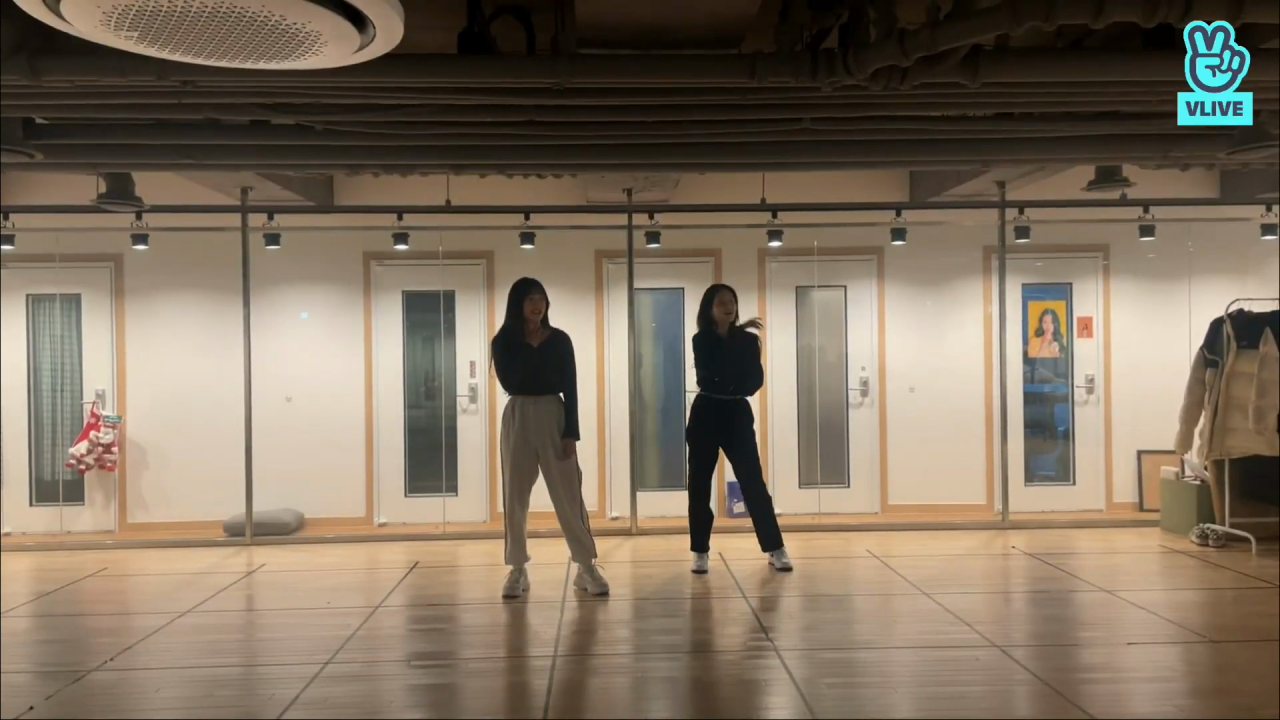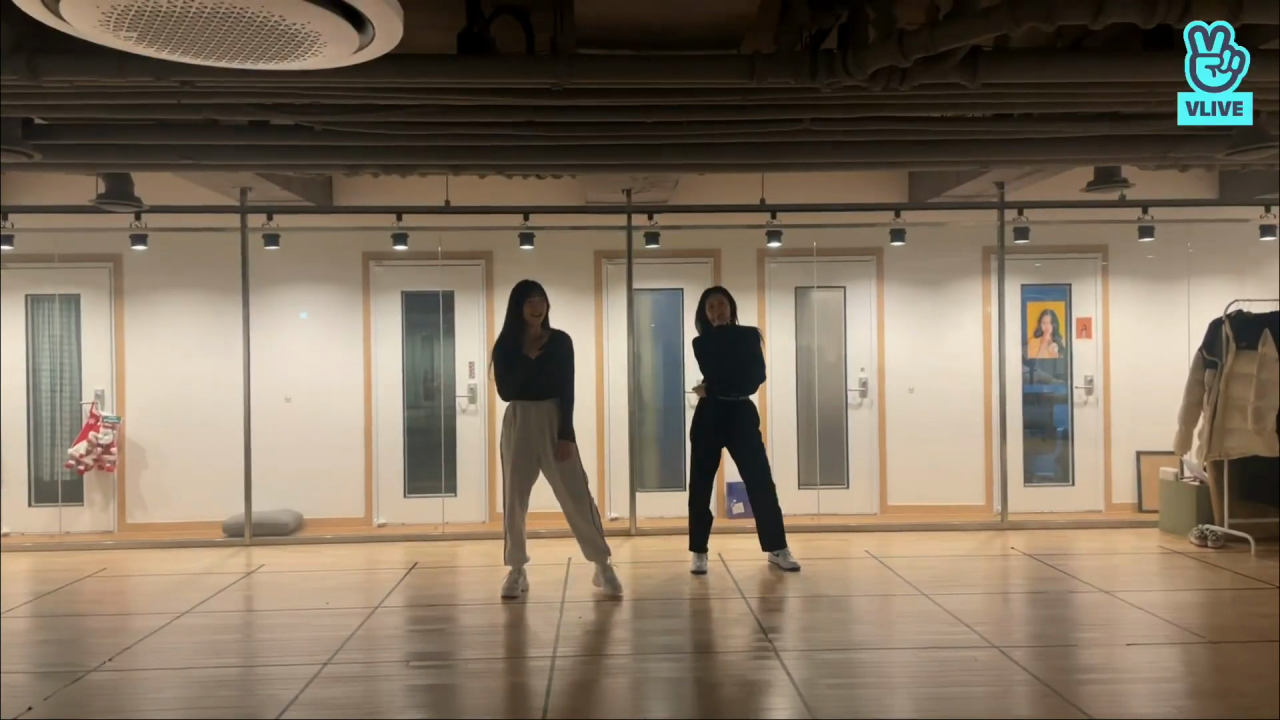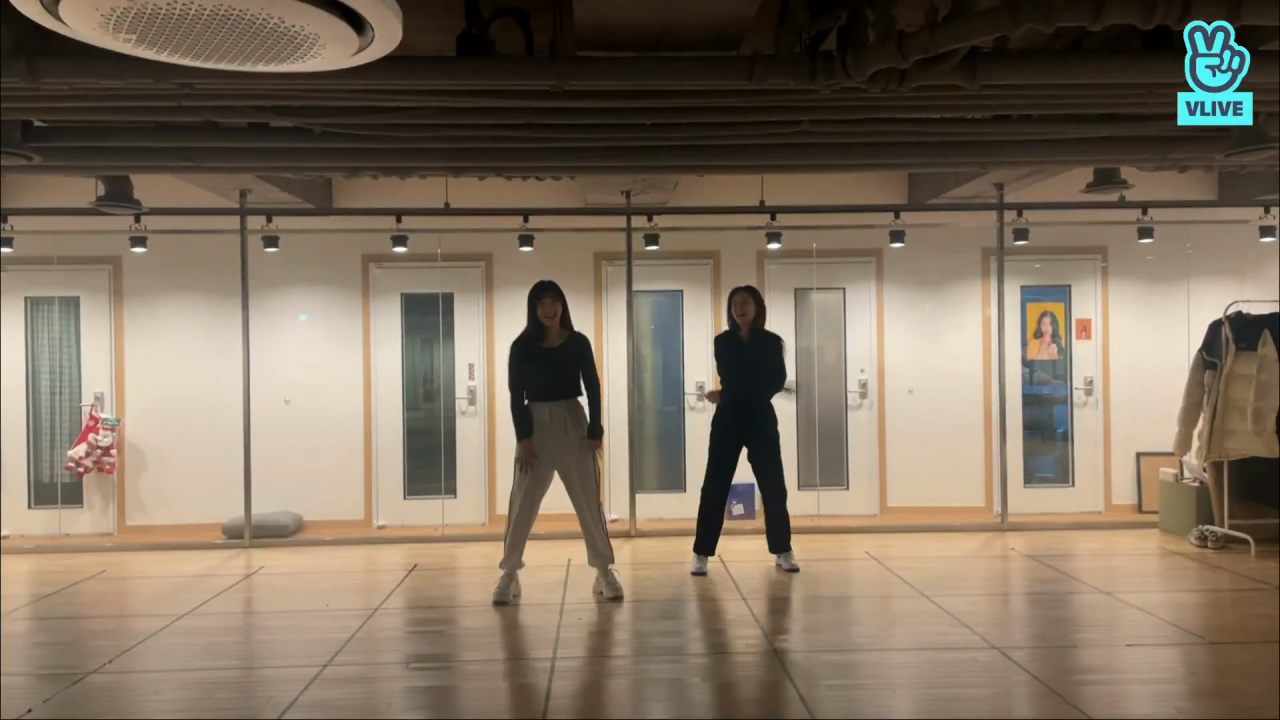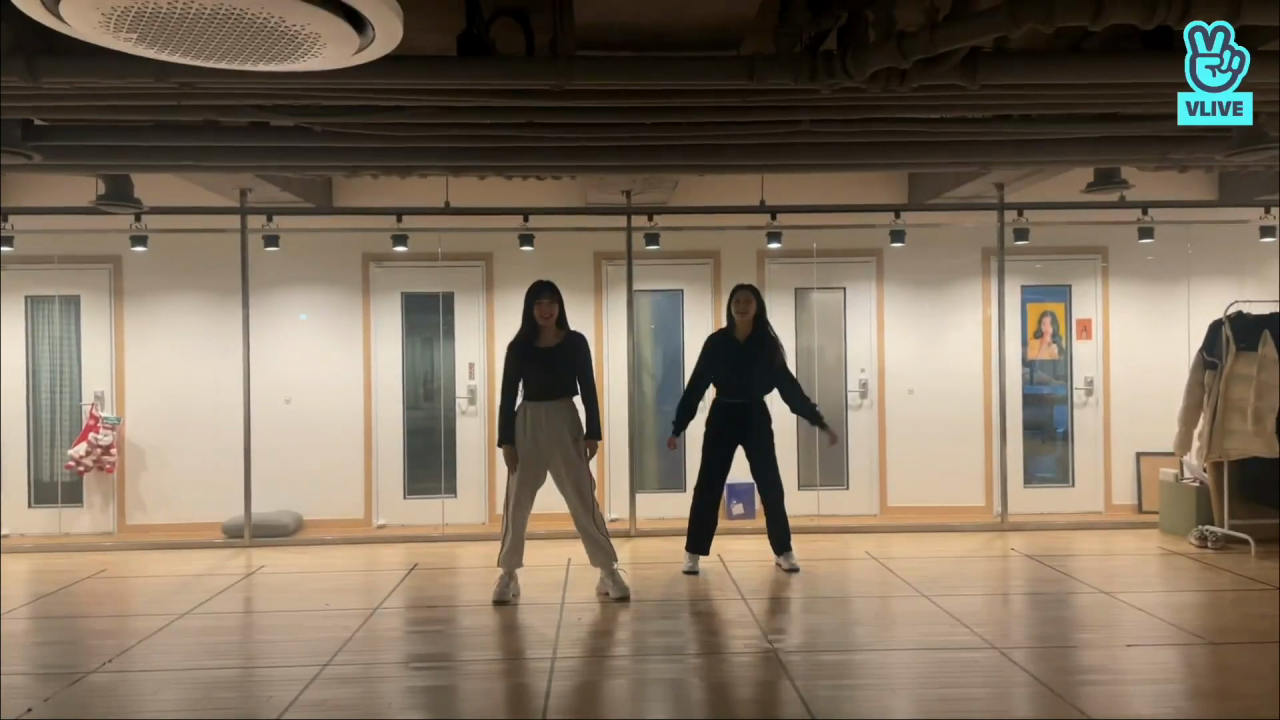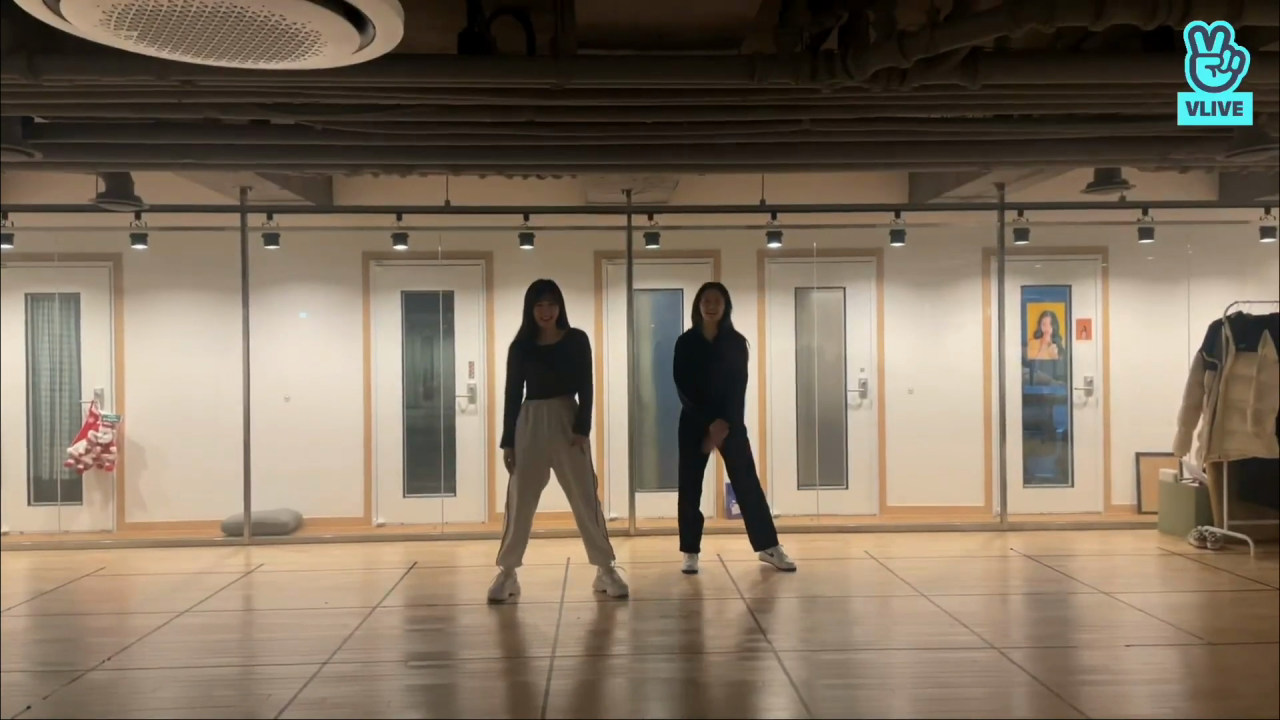
dt=0.5s
person 1, frame 1
left shoulder: (559, 340)
right shoulder: (504, 341)
left elbow: (570, 388)
right elbow: (509, 383)
left wrist: (571, 432)
right wrist: (530, 347)
left hip: (554, 416)
right hip: (518, 418)
left knee: (568, 494)
right knee: (515, 496)
left ankle: (586, 567)
right ankle: (517, 570)
person 1, frame 2
left shoulder: (560, 341)
right shoulder: (506, 346)
left elbow: (568, 391)
right elbow: (505, 391)
left wrist: (566, 434)
right wrist: (527, 358)
left hip: (554, 420)
right hip: (518, 422)
left knee: (576, 495)
right knee: (515, 498)
left ankle: (603, 566)
right ankle: (516, 570)
person 1, frame 3
left shoulder: (578, 343)
right shoulder: (522, 346)
left elbow: (593, 389)
right elbow: (516, 395)
left wrist: (595, 431)
right wrist: (523, 438)
left hip: (572, 422)
right hip: (535, 424)
left knee: (588, 499)
right knee: (523, 502)
left ankle: (604, 571)
right ankle: (509, 575)
person 1, frame 4
left shoulder: (576, 342)
right shoulder: (519, 347)
left elbow: (588, 388)
right elbow: (508, 394)
left wrist: (593, 433)
right wrist: (506, 439)
left hip: (565, 421)
right hip: (527, 424)
left knee: (582, 499)
right knee: (517, 502)
left ankle: (608, 572)
right ankle: (508, 574)
person 1, frame 5
left shoulder: (577, 340)
right shoulder: (521, 346)
left elbow: (586, 387)
right elbow: (512, 394)
left wrist: (582, 428)
right wrist: (508, 441)
left hip: (567, 419)
right hip: (530, 422)
left knee: (585, 497)
right knee: (520, 500)
left ankle: (605, 570)
right ankle: (507, 572)
person 2, frame 1
left shoulder: (749, 340)
right shoulder: (702, 340)
left elbow: (755, 382)
right elbow: (712, 370)
right wrist: (738, 335)
left hip: (737, 414)
right hip: (706, 413)
left knee: (753, 483)
right knee: (699, 485)
left ankle: (775, 549)
right ankle: (700, 552)
person 2, frame 2
left shoulder: (749, 336)
right shoulder: (702, 343)
left elbow: (757, 376)
right elbow: (715, 373)
left wrist: (713, 388)
right wrist: (719, 335)
left hip: (742, 413)
right hip: (710, 415)
left knee: (761, 481)
right knee: (700, 485)
left ankle: (778, 549)
right ankle: (699, 552)
person 2, frame 3
left shoulder: (772, 342)
right shoulder: (723, 342)
left elbow: (775, 382)
right elbow: (732, 380)
left wrist: (729, 394)
left hip: (761, 417)
right hip: (729, 418)
left knee: (774, 487)
right knee: (715, 487)
left ankle: (783, 552)
right ankle: (702, 554)
person 2, frame 4
left shoulder: (767, 344)
right shoulder: (716, 342)
left elbow: (788, 385)
right elbow: (696, 384)
left wrist: (818, 421)
right wrist: (678, 426)
left hip: (755, 416)
right hip: (722, 416)
left knee: (771, 487)
right knee: (708, 487)
left ankle: (783, 552)
right ankle: (694, 553)
person 2, frame 5
left shoulder: (735, 342)
right shoulder: (686, 342)
left elbow: (738, 387)
right elbow: (683, 387)
left wrist: (726, 423)
right wrist: (709, 420)
left hip: (729, 418)
right hip: (695, 420)
left knee: (747, 483)
right knee: (689, 487)
left ankle: (770, 547)
right ankle: (690, 552)
